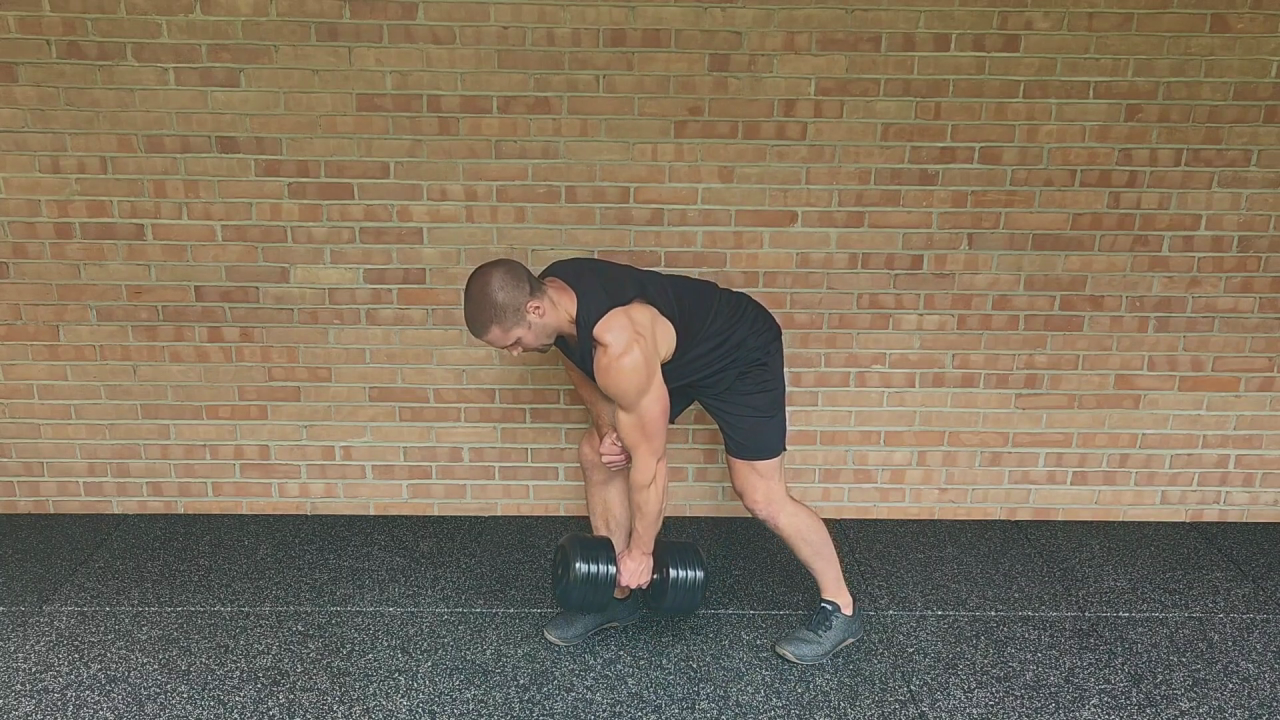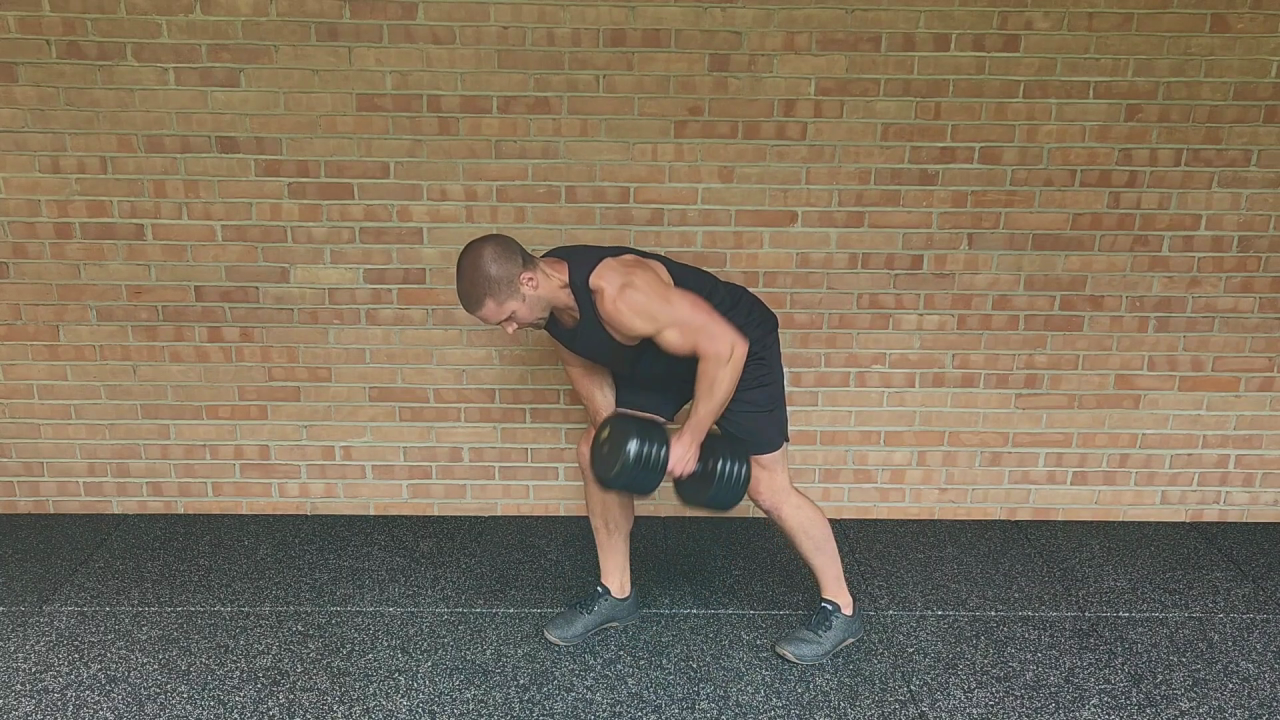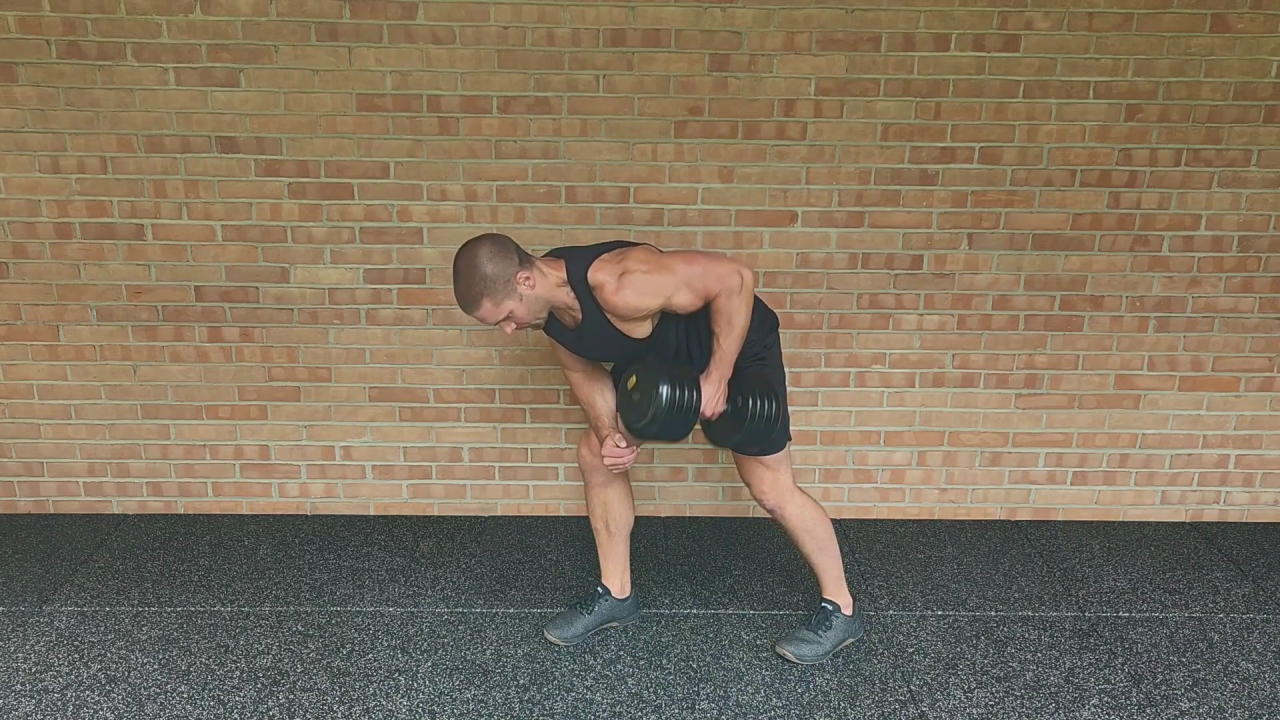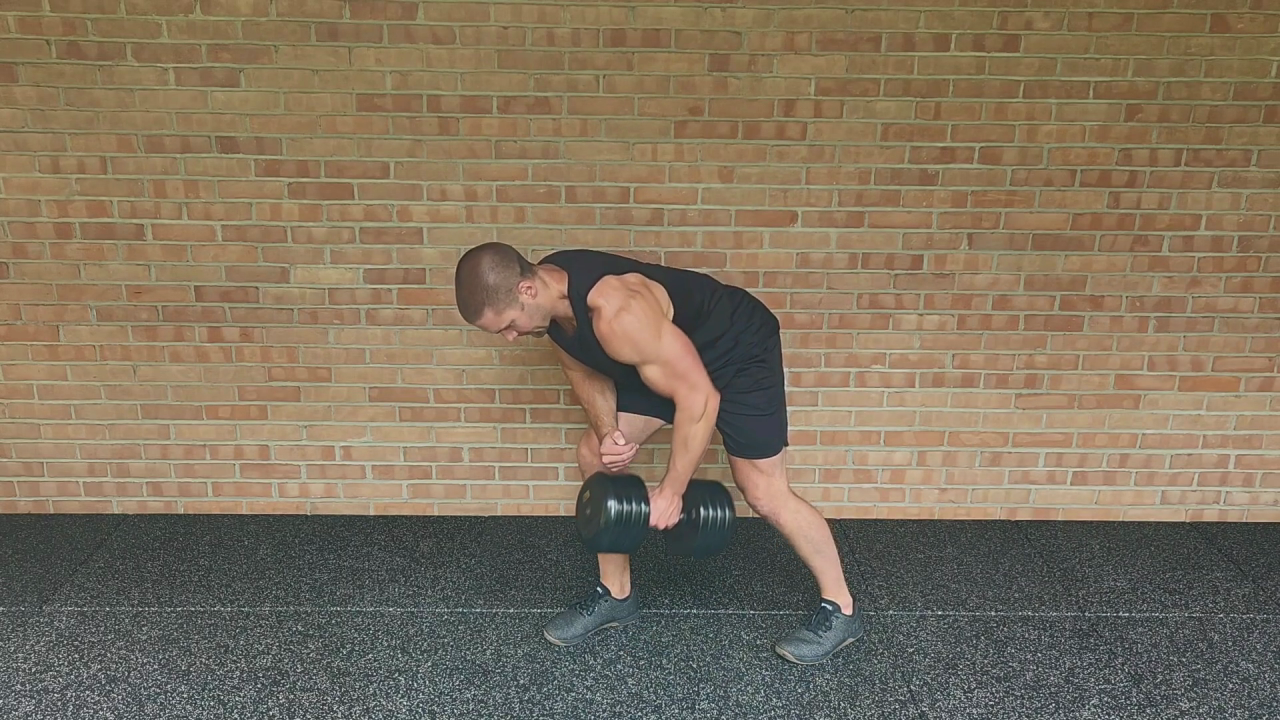
dt=0.4s
person 1, frame 1
left shoulder: (620, 347)
right shoulder: (548, 291)
left elbow: (648, 461)
right elbow: (582, 365)
left wrist: (640, 552)
right wrist: (605, 428)
left hip: (740, 353)
right hip: (675, 352)
left knee: (762, 497)
right knee: (595, 456)
left ankle: (841, 609)
right ankle: (616, 595)
person 1, frame 2
left shoulder: (617, 296)
right shoulder: (547, 293)
left elbow: (725, 348)
right elbow: (583, 364)
left wrist: (690, 441)
right wrist: (606, 426)
left hip: (737, 346)
right hip: (661, 352)
left knee: (767, 490)
right knee: (596, 453)
left ankle: (841, 608)
right ankle: (616, 594)
person 1, frame 3
left shoulder: (616, 287)
right shoulder: (545, 298)
left elbow: (734, 278)
right elbow: (582, 370)
left wrist: (716, 376)
right wrist: (608, 433)
left hip: (737, 343)
right hip: (661, 354)
left knee: (771, 489)
right knee: (595, 456)
left ankle: (841, 608)
right ankle: (616, 595)
person 1, frame 4
left shoulder: (616, 314)
right shoulder: (550, 290)
left elbow: (700, 398)
right elbow: (582, 366)
left wrist: (671, 492)
right wrist: (607, 430)
left hip: (738, 349)
right hip: (663, 350)
left knee: (764, 494)
right knee: (594, 455)
left ankle: (841, 608)
right ankle: (616, 594)
